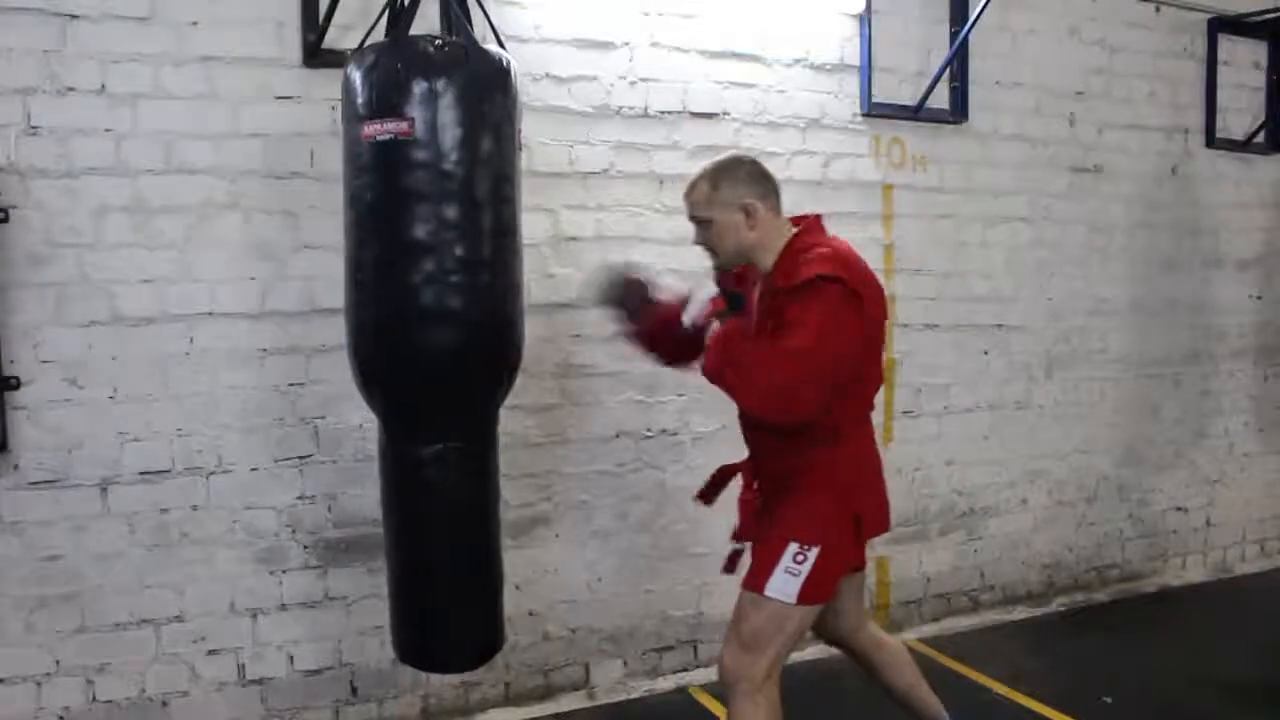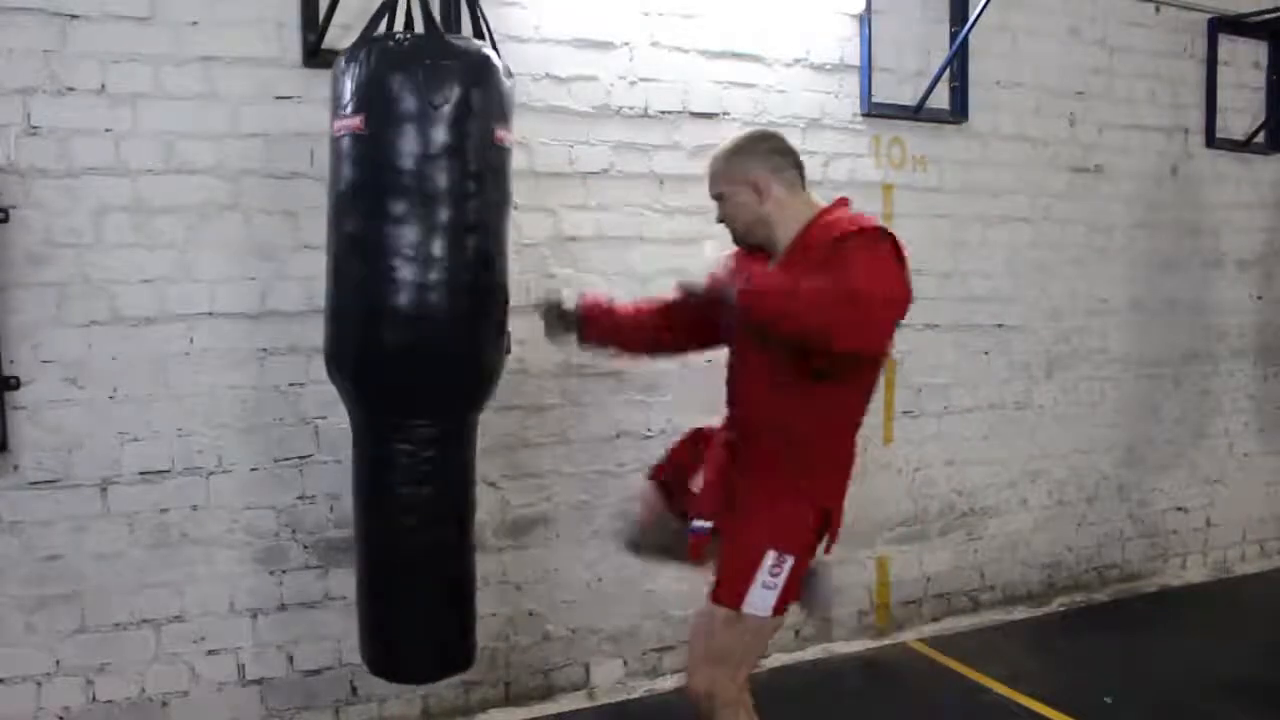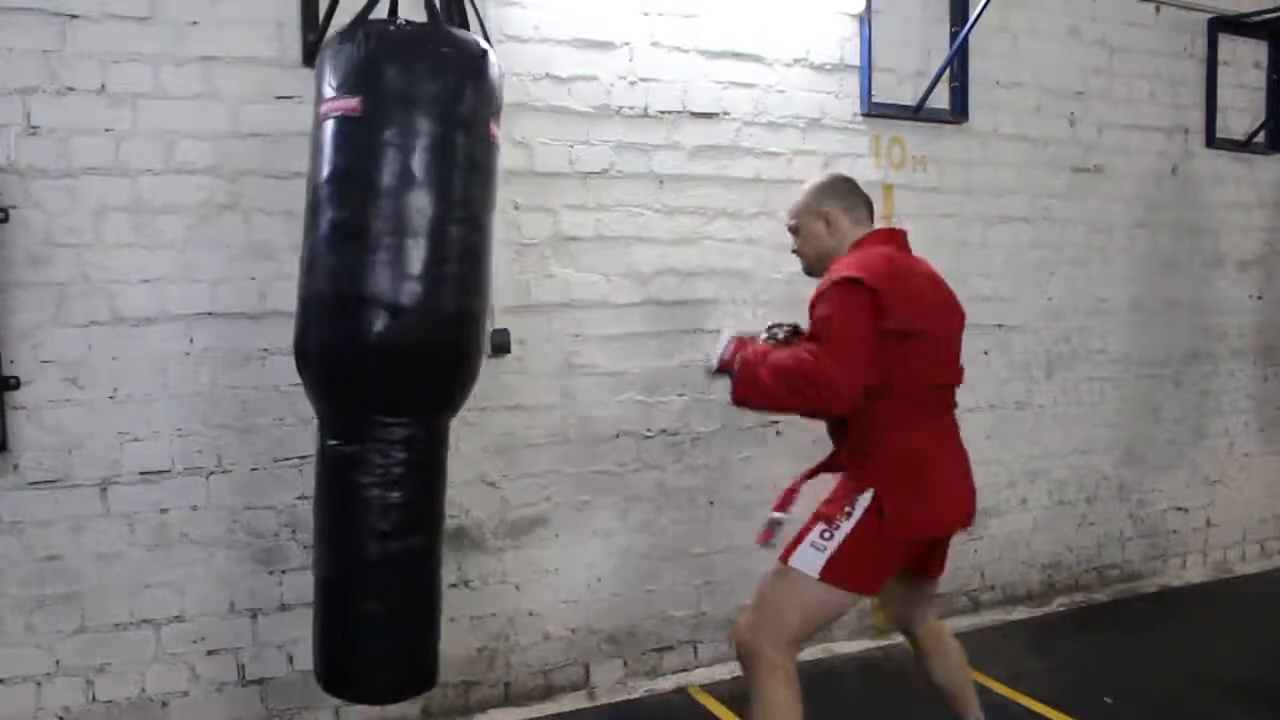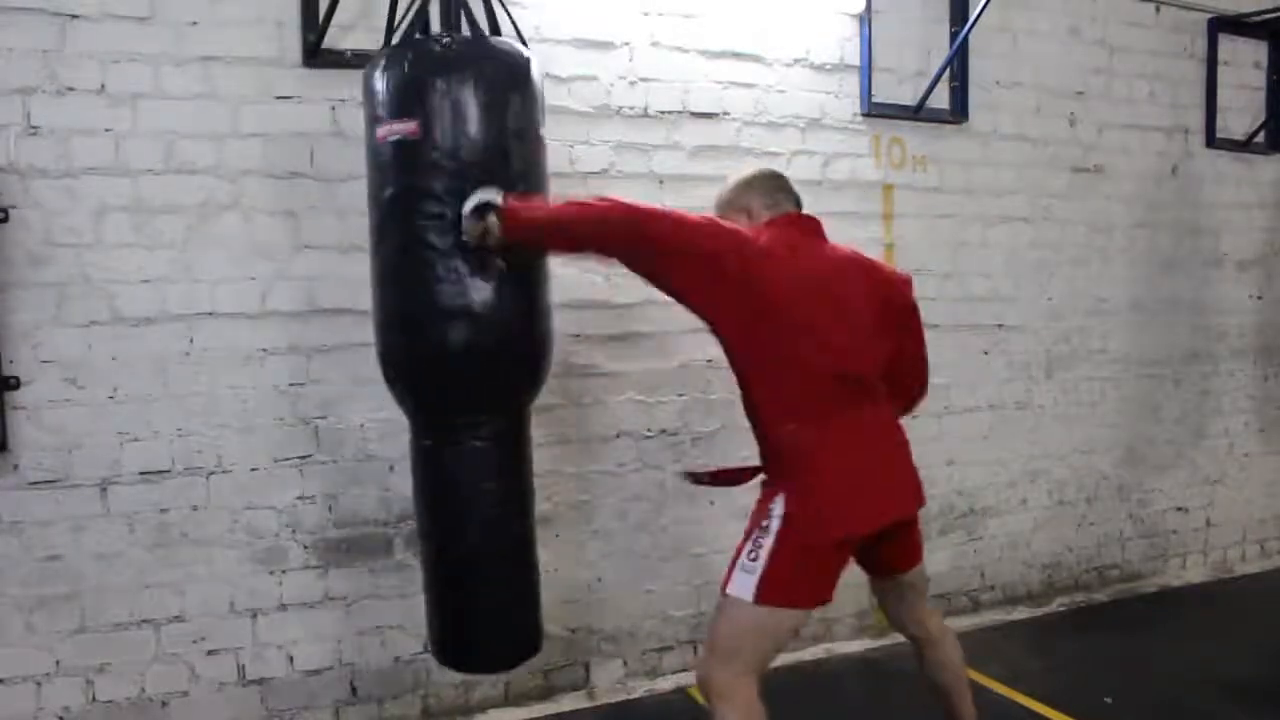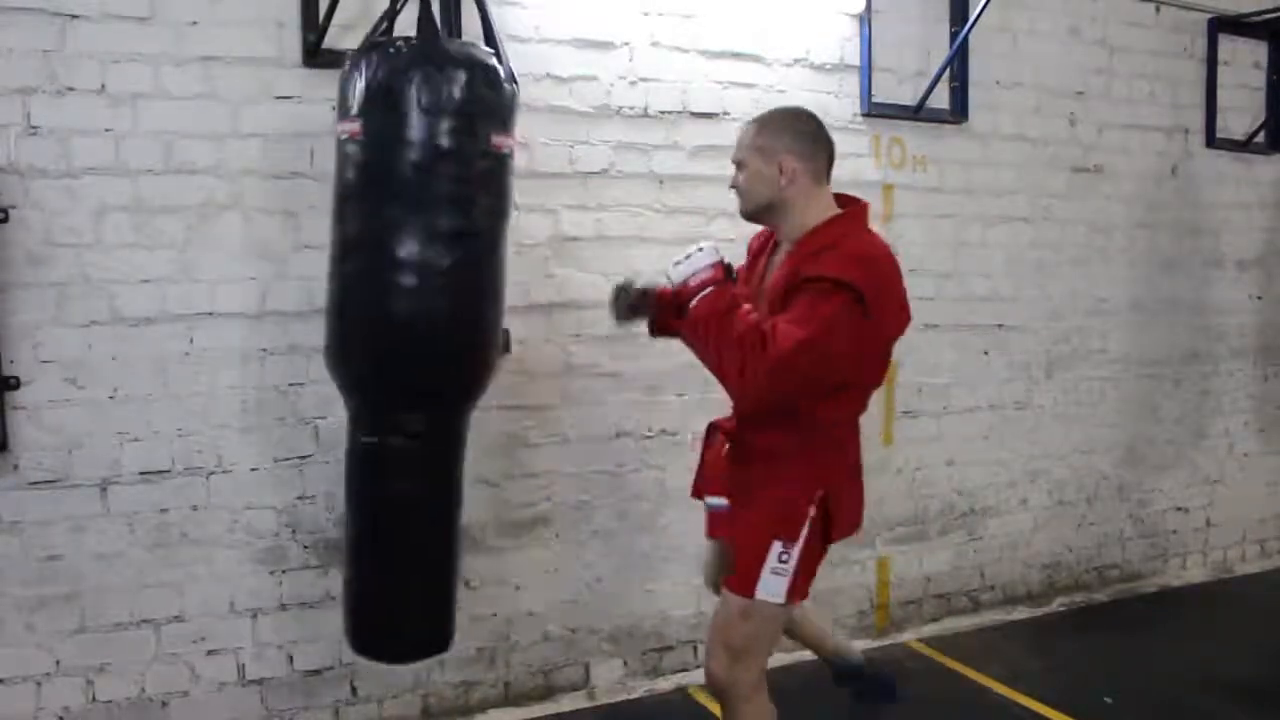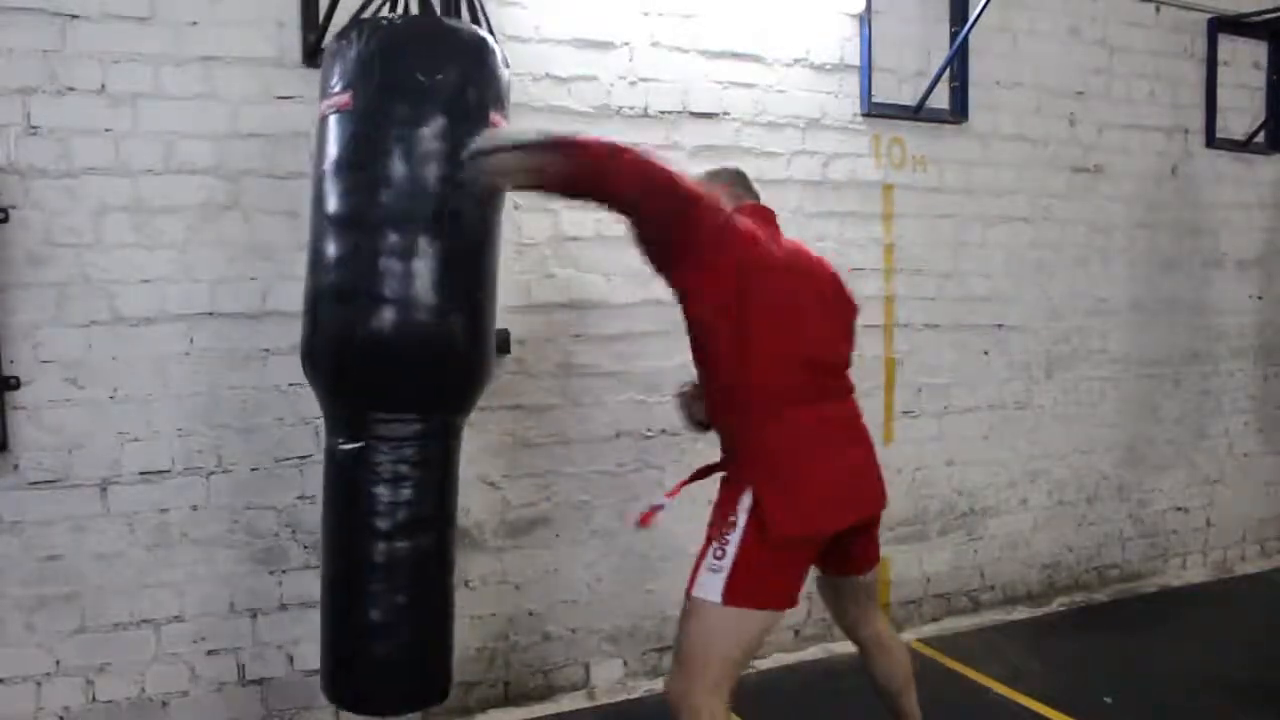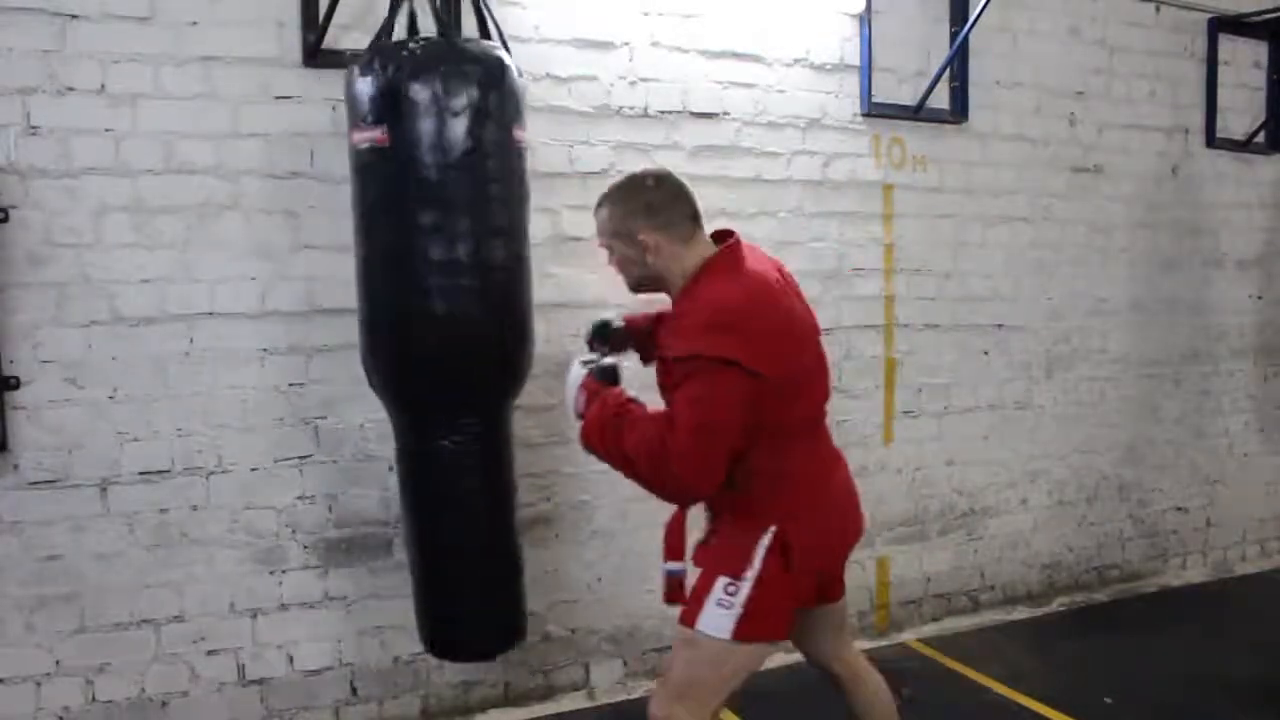
dt=0.7s
person 1, frame 1
left shoulder: (827, 277)
right shoulder: (747, 274)
left elbow: (786, 393)
right elbow: (694, 343)
left wrist: (715, 330)
right wrist: (645, 308)
left hip: (822, 491)
right hip: (789, 485)
left knee: (746, 668)
right knee: (846, 626)
person 1, frame 2
left shoulder: (859, 246)
right shoulder: (760, 253)
left elbow: (858, 323)
right elbow: (679, 323)
left wrist: (746, 287)
right wrist: (589, 318)
left hip: (788, 485)
right hip: (741, 452)
person 1, frame 3
left shoulder: (857, 279)
right shoulder: (918, 279)
left elbow: (821, 386)
left wrist: (741, 355)
right wrist: (806, 347)
left hip: (890, 486)
right hip: (934, 479)
left knee: (762, 640)
right knee: (915, 616)
person 1, frame 4
left shoulder: (750, 258)
right shoulder: (873, 276)
left elbow: (639, 229)
right elbow: (907, 385)
left wrist: (510, 218)
left hip: (818, 493)
right hip: (886, 474)
left knee: (726, 675)
right knee: (918, 618)
person 1, frame 5
left shoulder: (849, 272)
right shoulder: (785, 242)
left elbow: (762, 377)
right elbow: (752, 321)
left wrist: (708, 289)
right wrist: (668, 297)
left hip: (798, 477)
right hip: (756, 453)
left knee: (731, 670)
right knee: (743, 594)
right ankle: (855, 668)
person 1, frame 6
left shoulder: (723, 244)
right shoulder: (820, 276)
left elbow: (648, 187)
left wrist: (539, 157)
right wrist: (717, 405)
left hip: (776, 485)
right hip: (848, 473)
right knee: (866, 620)
person 1, frame 7
left shoulder: (720, 324)
right shoulder: (741, 266)
left elbow: (679, 469)
left wrist: (594, 401)
right wrist: (635, 334)
left hip: (776, 525)
right hip: (814, 505)
right knee: (835, 653)
